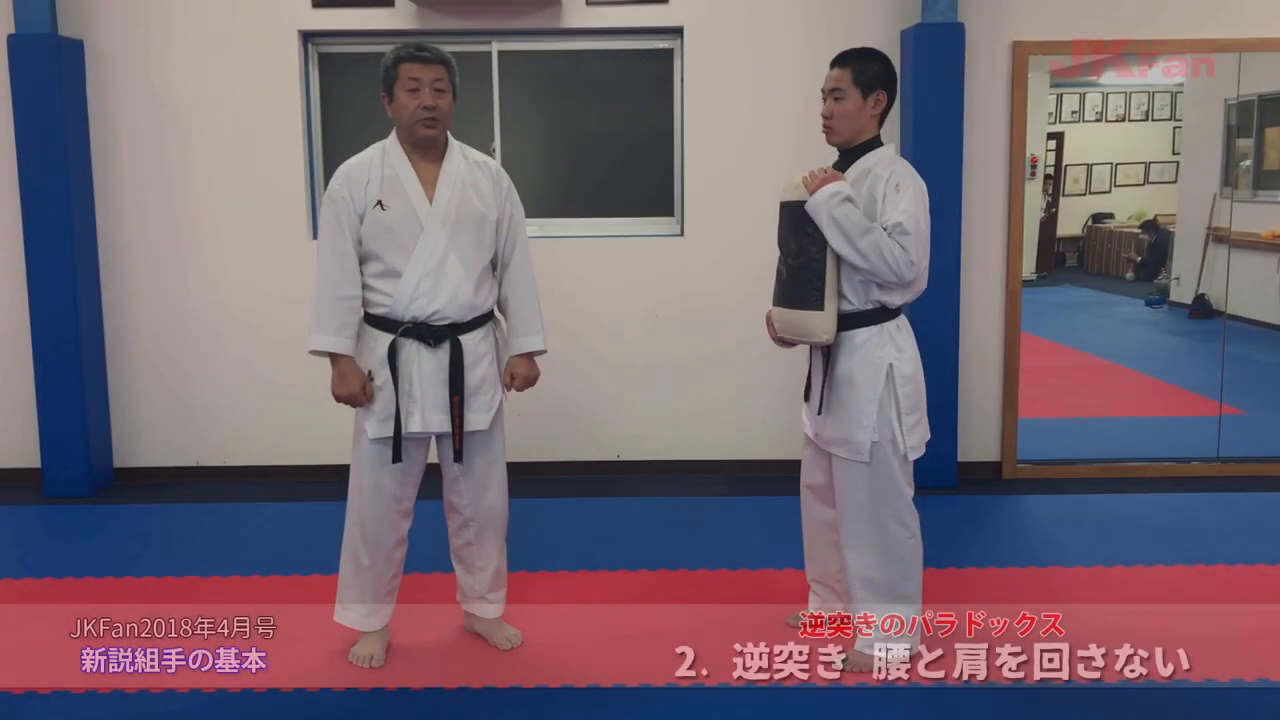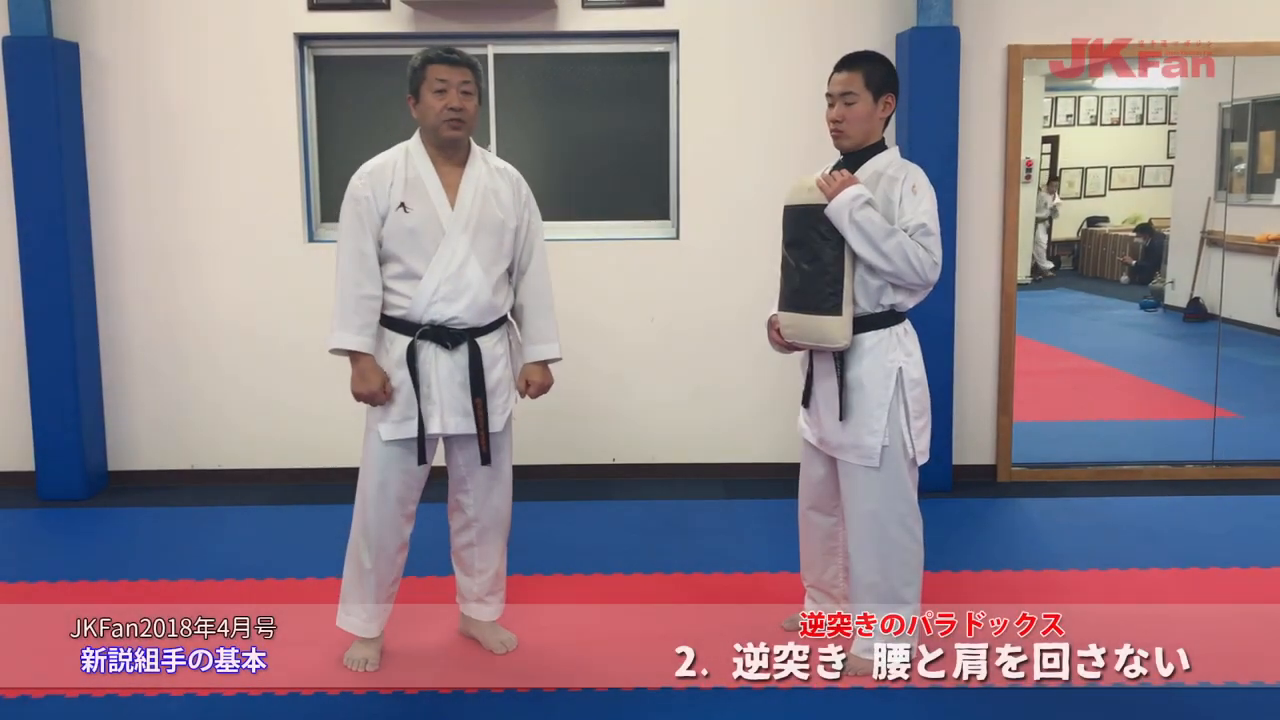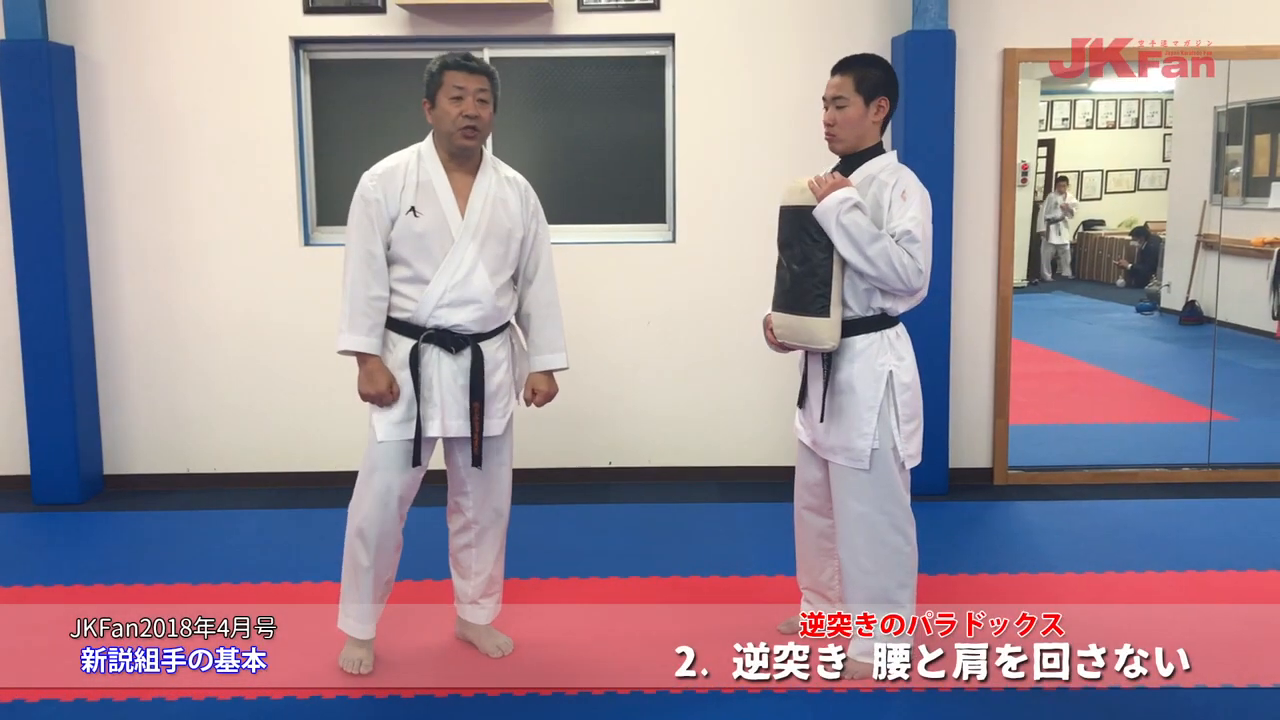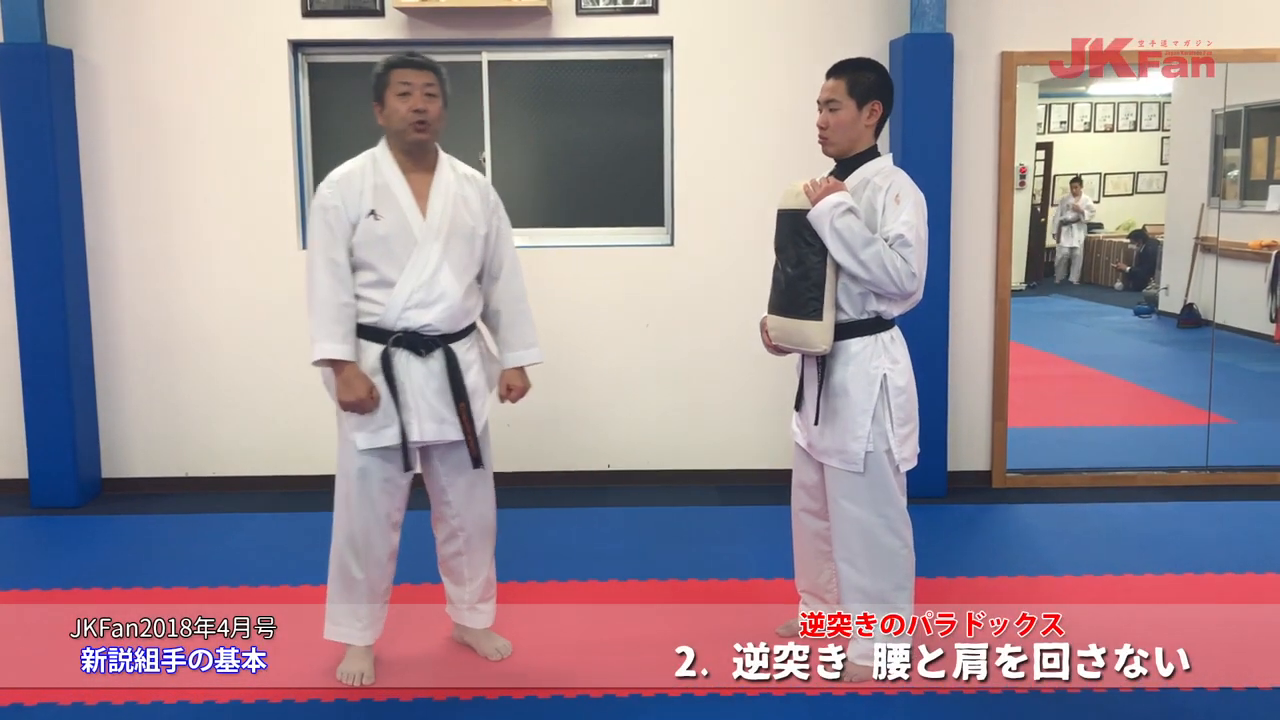
dt=0.4s
person 1, frame 1
left shoulder: (488, 177)
right shoulder: (355, 179)
left elbow: (515, 268)
right elbow: (338, 277)
left wrist: (524, 347)
right wrist: (341, 359)
left hip: (472, 357)
right hip: (393, 360)
left knee: (480, 494)
right knee: (380, 497)
left ankle: (483, 607)
right ankle: (370, 618)
person 1, frame 2
left shoulder: (506, 183)
right shoulder: (377, 179)
left elbow: (531, 273)
right elbow: (358, 276)
left wrist: (538, 354)
right wrist: (361, 359)
left hip: (485, 361)
right hip: (407, 360)
left knee: (485, 498)
right knee: (385, 500)
left ankle: (480, 611)
right ankle: (366, 624)
person 1, frame 3
left shoulder: (514, 191)
right shoulder: (386, 181)
left elbow: (537, 282)
right elbow: (366, 277)
left wrist: (544, 362)
right wrist: (368, 359)
left hip: (486, 366)
right hip: (410, 364)
left knee: (482, 500)
right knee: (380, 500)
left ankle: (475, 614)
right ankle: (359, 626)
person 1, frame 4
left shoulder: (473, 188)
right shoulder: (345, 186)
left elbow: (502, 280)
right elbow: (330, 284)
left wrist: (515, 359)
right wrist: (343, 368)
left hip: (457, 367)
right hip: (380, 368)
left knee: (468, 504)
right knee: (368, 511)
left ankle: (470, 617)
right ankle: (358, 636)
person 2, frame 1
left shoulder: (894, 177)
right shoulder: (834, 179)
left elbow: (901, 264)
left wrist: (833, 203)
left hip: (874, 356)
right hip: (830, 353)
left knee: (876, 499)
right knee: (824, 490)
left ankle: (890, 629)
right ankle: (834, 600)
person 2, frame 2
left shoulder: (904, 180)
right shoulder: (829, 183)
left elbow: (922, 266)
left wrist: (852, 205)
right wrist: (785, 321)
left hip: (878, 362)
right hip: (826, 359)
left knee: (880, 505)
right knee: (821, 497)
left ankle: (885, 632)
right ankle: (829, 604)
person 2, frame 3
left shoulder: (898, 184)
right shoulder: (832, 184)
left elbow: (908, 272)
left wrist: (841, 208)
right wrist: (783, 320)
left hip: (871, 364)
right hip: (823, 360)
left knee: (873, 508)
right knee: (817, 499)
left ankle: (880, 636)
right ankle: (826, 606)
person 2, frame 4
left shoulder: (893, 188)
right shoulder: (828, 188)
left elbow: (902, 276)
left wrist: (835, 212)
right wrist: (779, 323)
left hip: (867, 368)
right hip: (820, 363)
left knee: (869, 510)
right knee: (815, 501)
left ankle: (879, 640)
right ankle: (824, 609)
